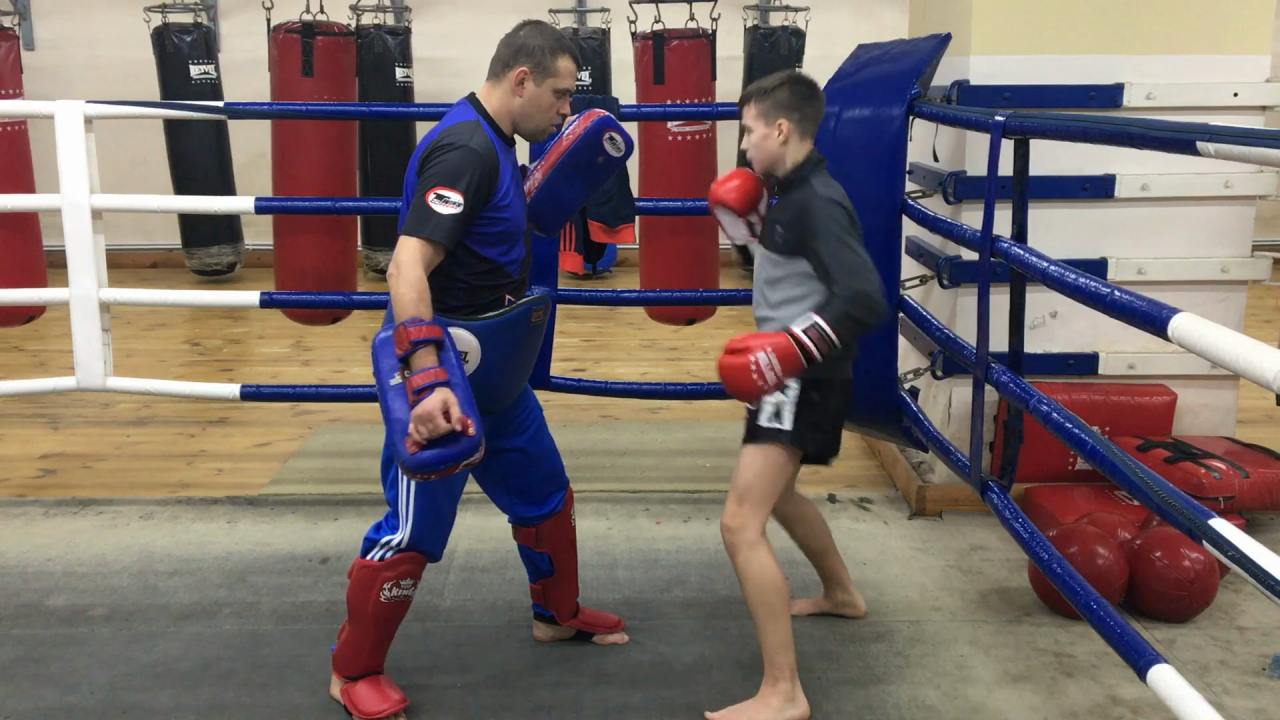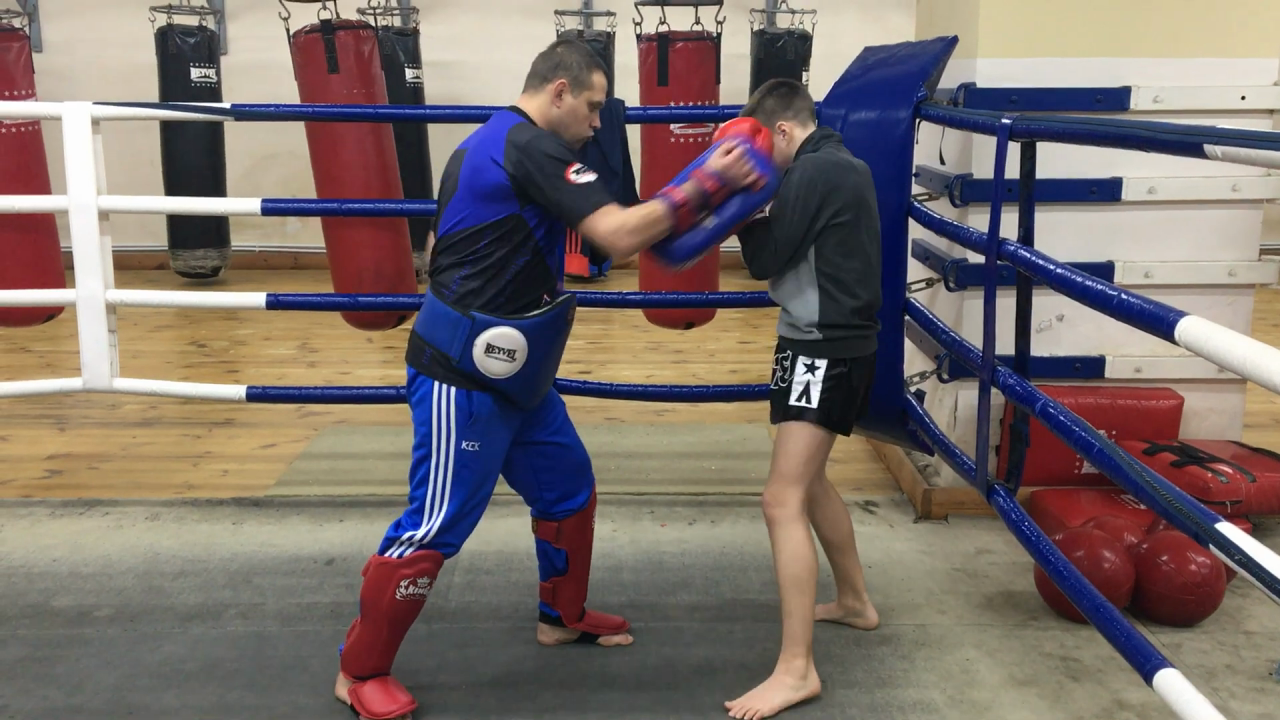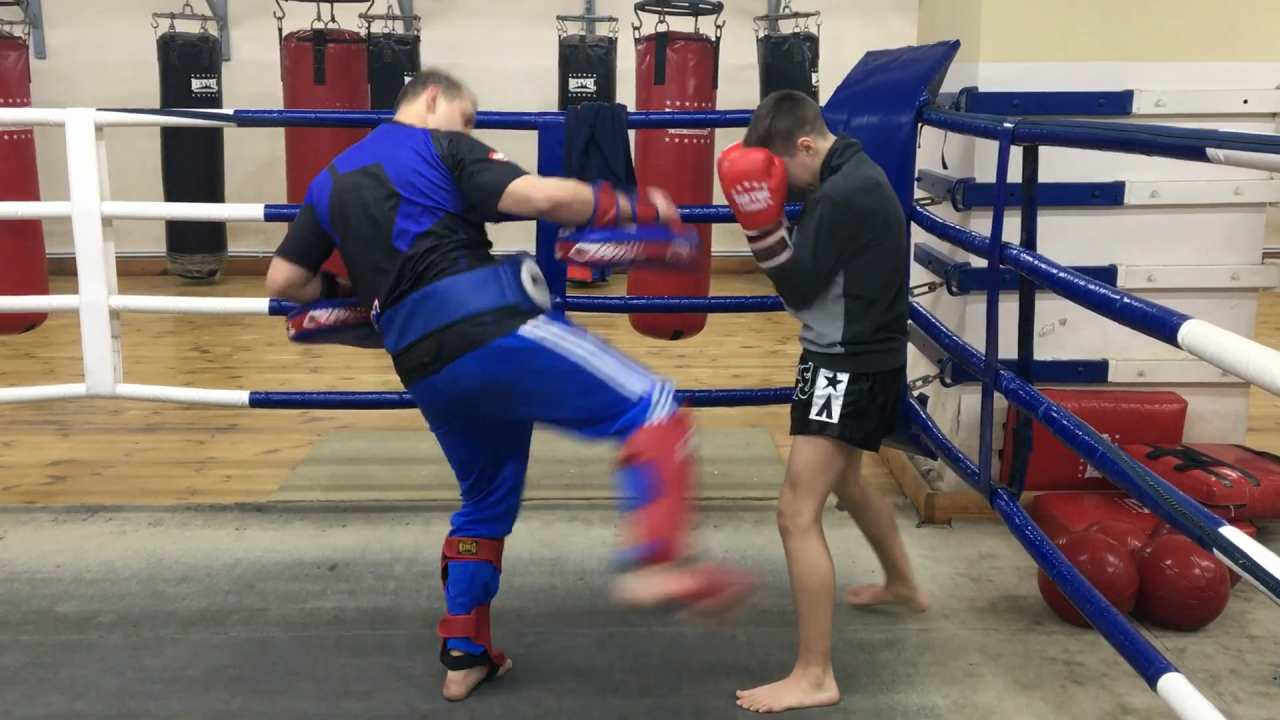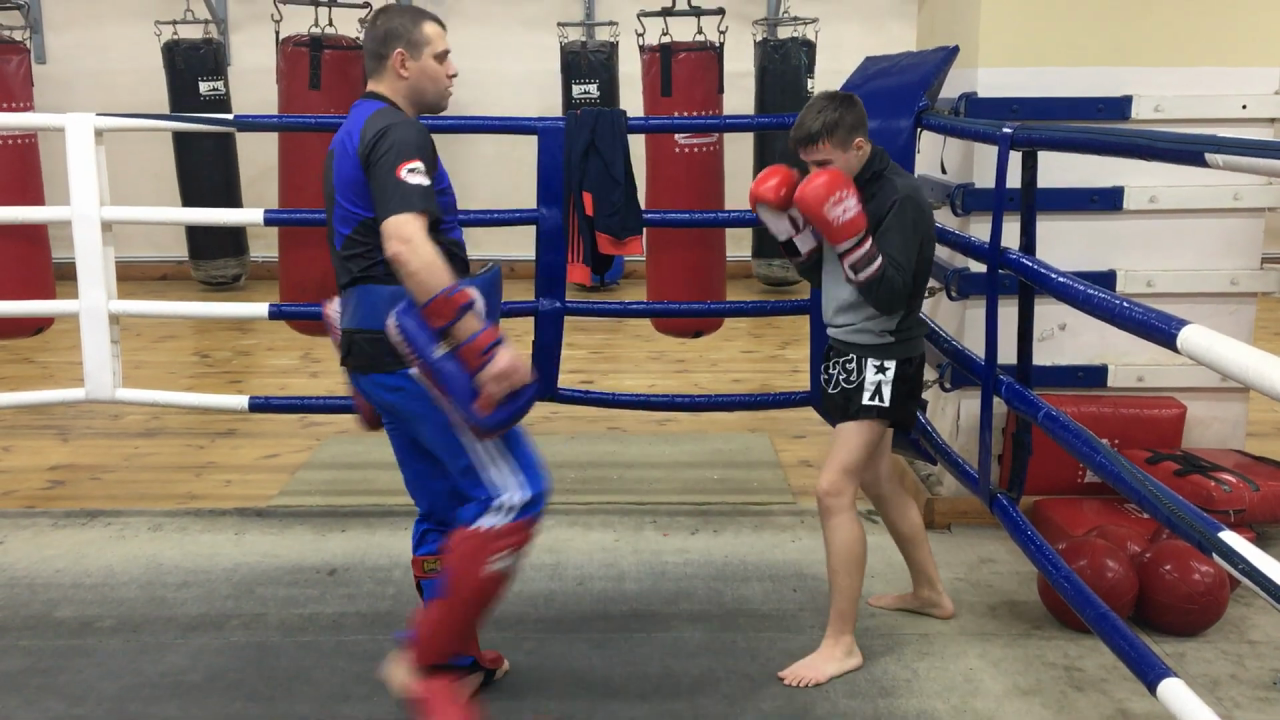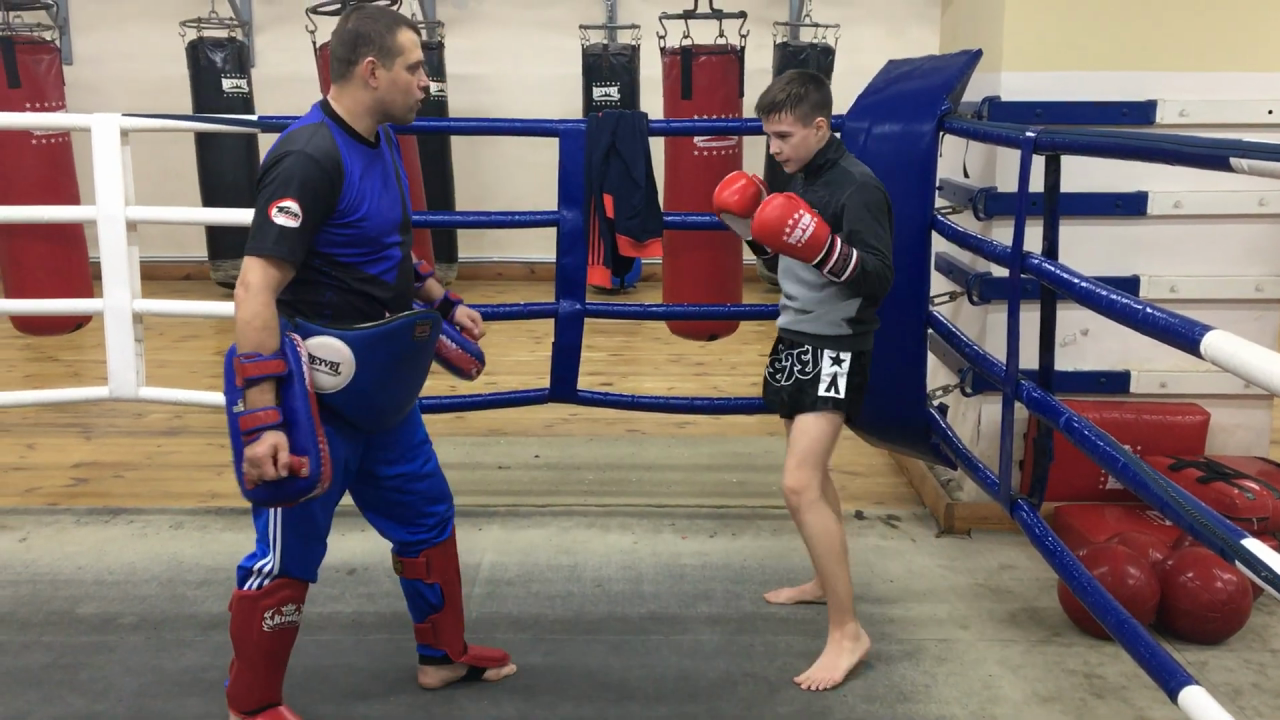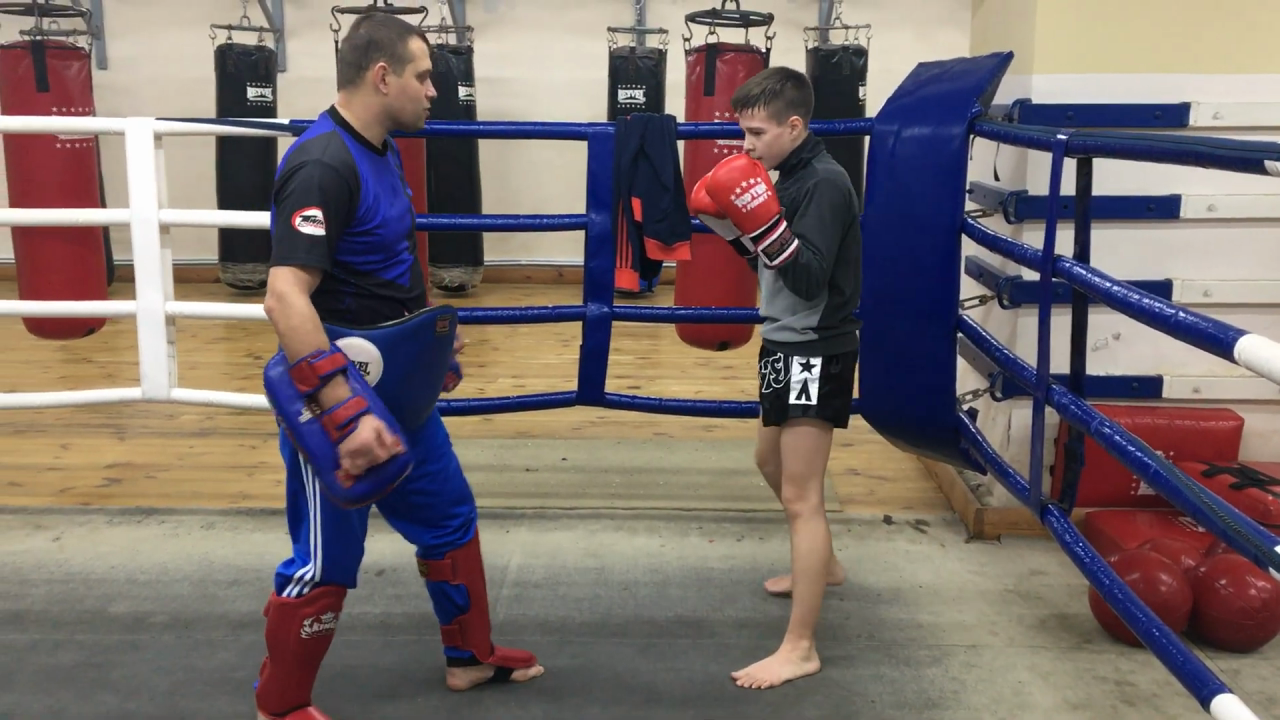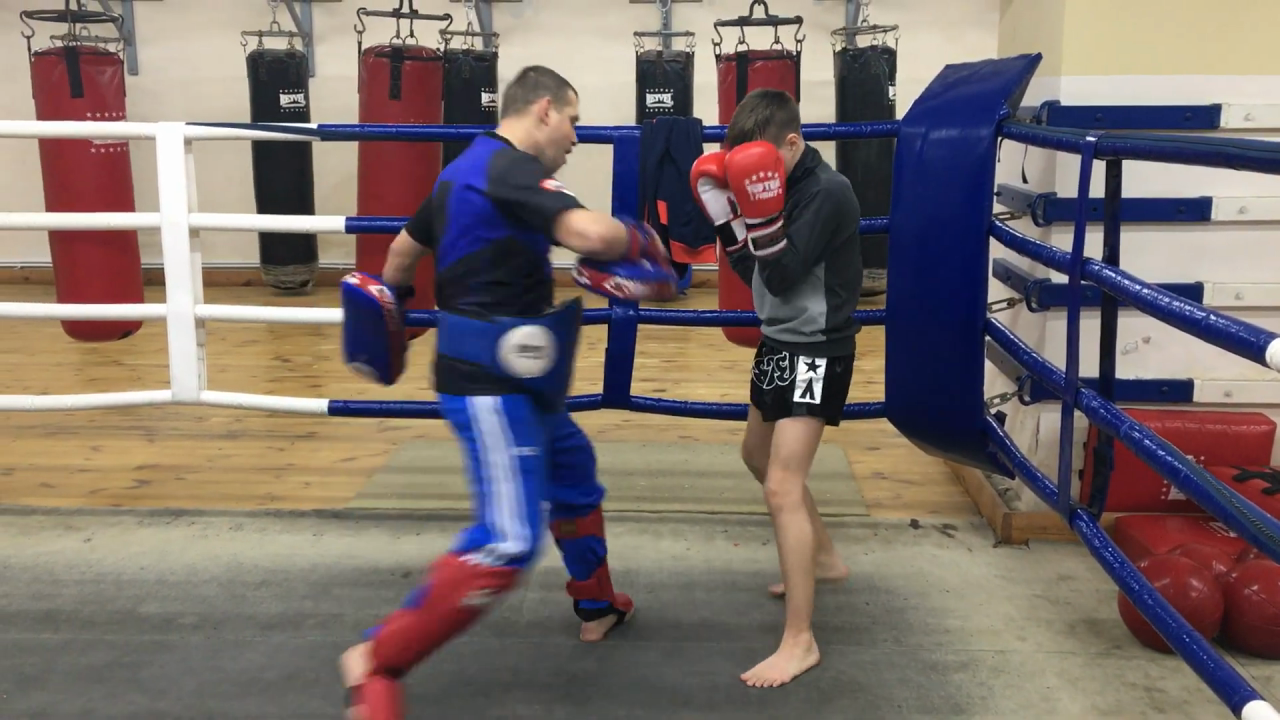
dt=0.7s
person 1, frame 1
left shoulder: (489, 140)
right shoulder: (465, 149)
right elbow: (408, 269)
right wrist: (428, 382)
left hip: (491, 366)
right hip: (442, 368)
left knee: (543, 491)
right knee: (414, 528)
left ankle: (557, 613)
person 1, frame 2
left shoulder: (482, 145)
right shoulder: (534, 149)
left elbow: (443, 247)
right elbow: (616, 231)
right wrist: (709, 182)
left hip: (512, 366)
right hip: (463, 369)
left knee: (568, 489)
right knee: (437, 524)
left ankle: (563, 615)
person 1, frame 3
left shoulder: (330, 179)
right shoulder: (440, 147)
left elbow: (282, 280)
right elbow: (538, 196)
left wrist: (350, 294)
right wrist: (638, 207)
left hip: (426, 362)
right hip: (494, 328)
left knee: (486, 503)
right knee: (654, 409)
left ankle: (464, 656)
right ankle: (656, 566)
person 1, frame 4
left shoulder: (353, 132)
right shoulder: (392, 130)
right elbow: (407, 246)
right wrist: (486, 345)
left hip: (378, 350)
right hip: (412, 349)
left knee: (448, 508)
right knee: (514, 492)
left ankle: (457, 660)
right ankle: (426, 661)
person 1, frame 5
left shoulder: (382, 142)
right shoulder: (309, 157)
right elbow: (256, 291)
left wrist: (445, 303)
right wrist: (263, 421)
left hip: (380, 386)
right hip: (318, 393)
left knee: (426, 515)
right knee: (287, 554)
left ankle: (443, 654)
person 1, frame 6
left shoulder: (380, 149)
right shoulder: (324, 165)
right elbow: (287, 298)
left wrist: (425, 321)
right wrist: (346, 415)
left hip: (394, 384)
right hip: (335, 398)
left knee: (449, 516)
right knee: (325, 563)
left ankle: (471, 657)
person 1, frame 7
left shoulder: (474, 168)
right shoulder: (511, 169)
left elbow: (408, 243)
right elbow: (591, 235)
left wrist: (391, 295)
right wrist: (642, 242)
left hip: (513, 375)
right hip: (495, 380)
left knee: (573, 476)
right knee: (508, 541)
left ankle: (598, 604)
right ankle: (378, 663)
person 2, frame 1
left shoulder: (817, 201)
right shoulder: (796, 191)
left elbow: (865, 299)
left wrist: (786, 348)
right wrist: (746, 219)
left hip: (804, 386)
right hip: (801, 379)
left knee: (741, 525)
right knee: (776, 494)
right ankle: (841, 593)
person 2, frame 2
left shoulder: (816, 169)
right shoulder: (843, 168)
left elbow: (765, 259)
left hip: (825, 352)
right hip: (833, 346)
left knee: (783, 502)
right knee: (810, 482)
right ankle: (854, 602)
person 2, frame 3
left shoulder: (842, 195)
right shoulder: (859, 175)
left elbow: (800, 288)
right elbow: (821, 262)
left wrist: (761, 219)
right wrist: (769, 213)
left hip: (848, 368)
right hip: (866, 358)
left knee: (797, 513)
right knee: (844, 480)
left ankle: (814, 676)
right ankle: (901, 583)
person 2, frame 4
left shoulder: (901, 197)
right shoulder: (839, 189)
left elbow: (892, 293)
right elbow: (824, 272)
left wrist: (850, 231)
right wrist: (792, 224)
left hip: (882, 359)
right hip: (847, 351)
left knee: (833, 490)
right knee: (877, 479)
left ankle: (841, 643)
right ankle: (928, 591)
person 2, frame 5
left shoulder: (857, 185)
right shoulder: (801, 179)
left elbow: (877, 278)
left wrist: (818, 244)
right wrist: (755, 229)
left hip: (835, 351)
right hip: (797, 339)
left knee: (800, 485)
right knee: (807, 472)
left ankle: (846, 632)
right ankle: (828, 580)
person 2, frame 6
left shoulder: (825, 183)
right shoulder: (788, 177)
left elbow: (807, 279)
left wrist: (763, 216)
right wrist: (732, 227)
left hip: (816, 355)
right hip: (789, 348)
left knee: (800, 499)
right knee: (771, 463)
left ankle: (800, 648)
right ankle: (819, 567)
person 2, frame 7
left shoulder: (828, 192)
right shoulder: (777, 189)
left elbow: (781, 277)
right elbow: (752, 271)
left wrist: (763, 209)
right wrist: (723, 209)
left hip: (814, 353)
right hip: (779, 345)
left knee: (781, 491)
right knee: (758, 456)
left ankle: (799, 641)
right ankle: (824, 557)
